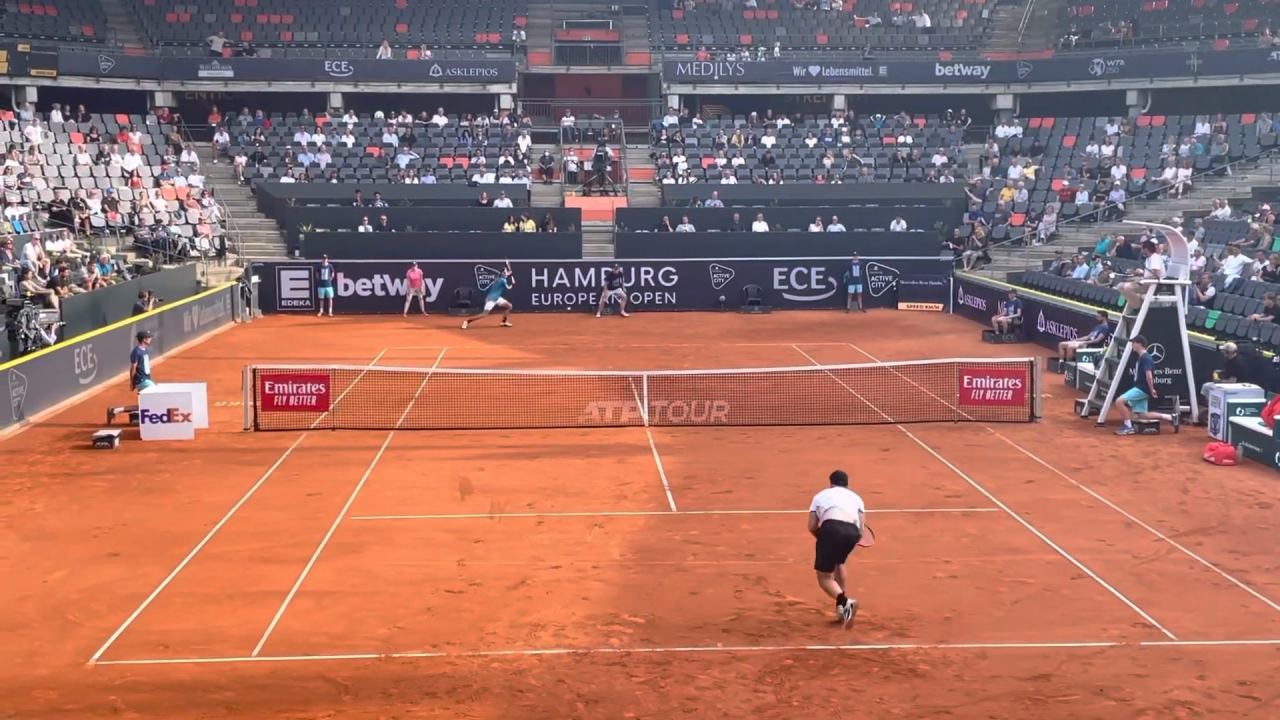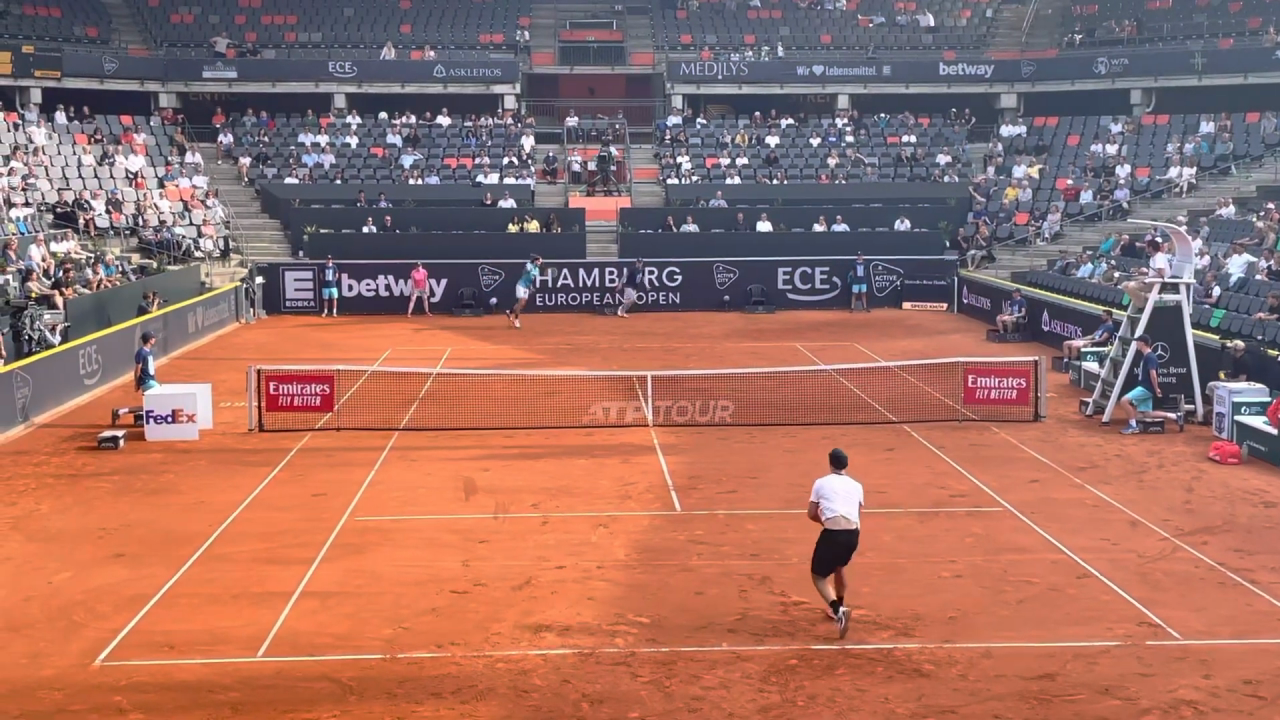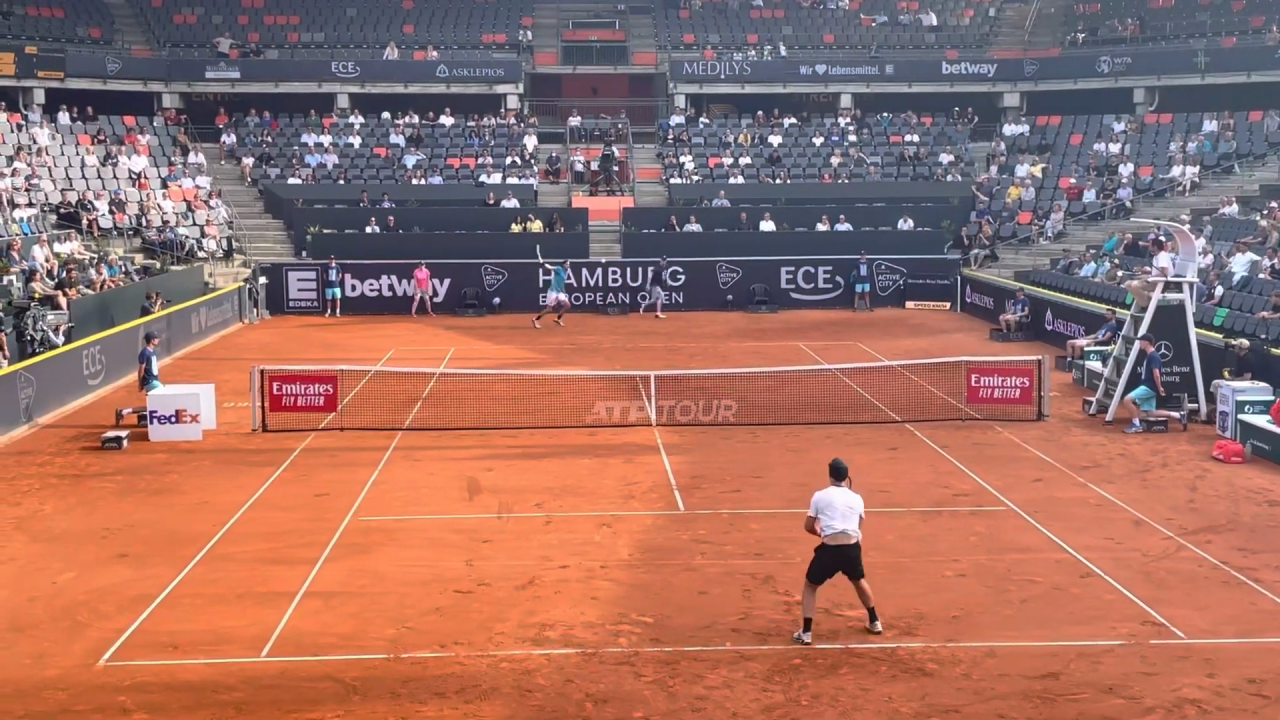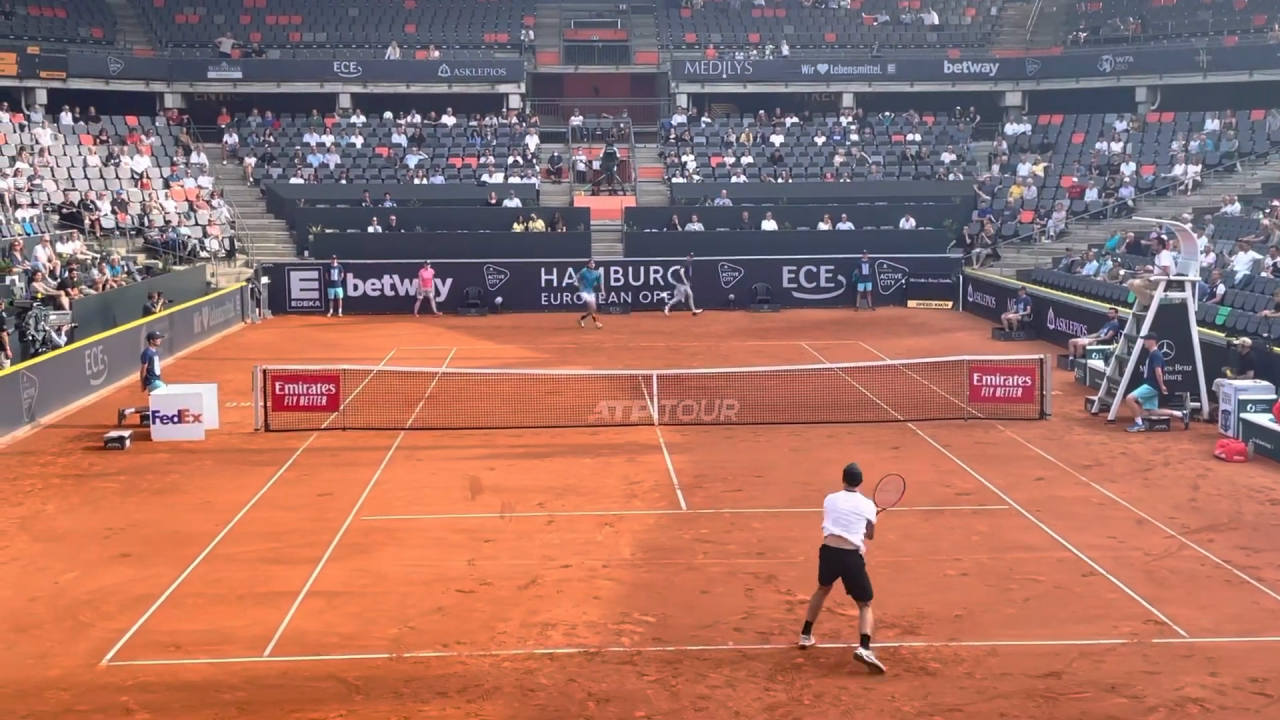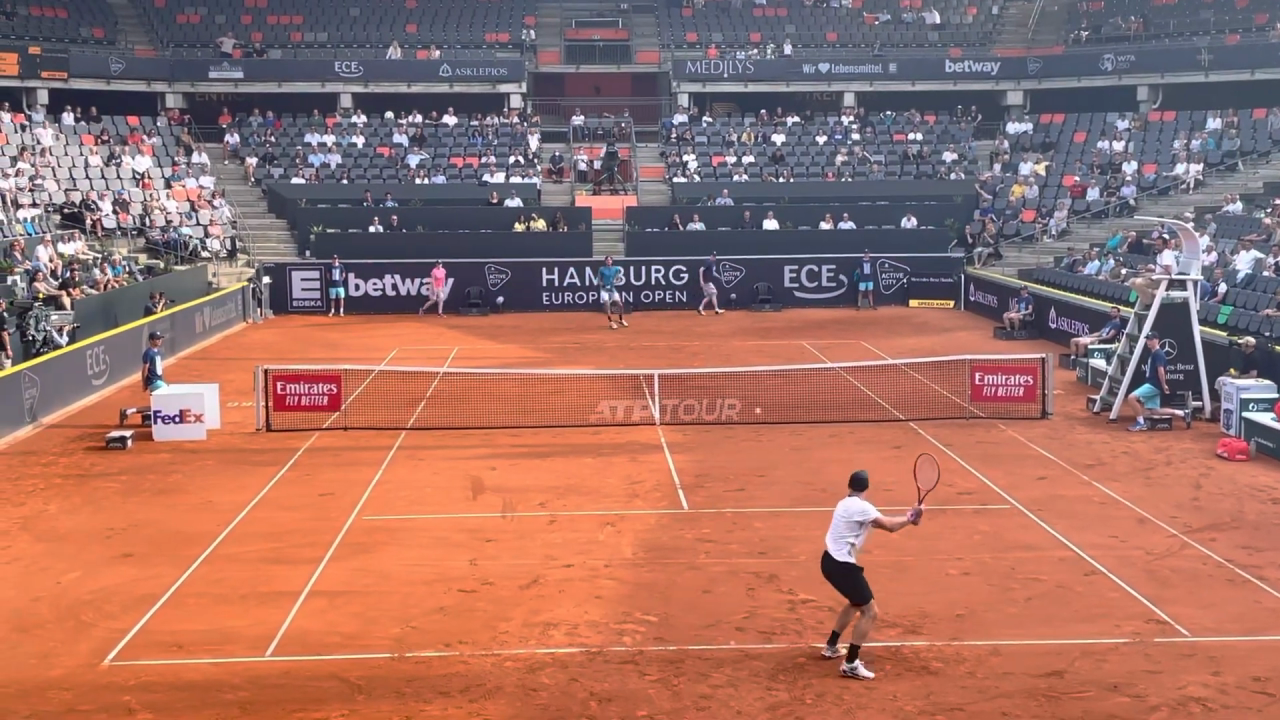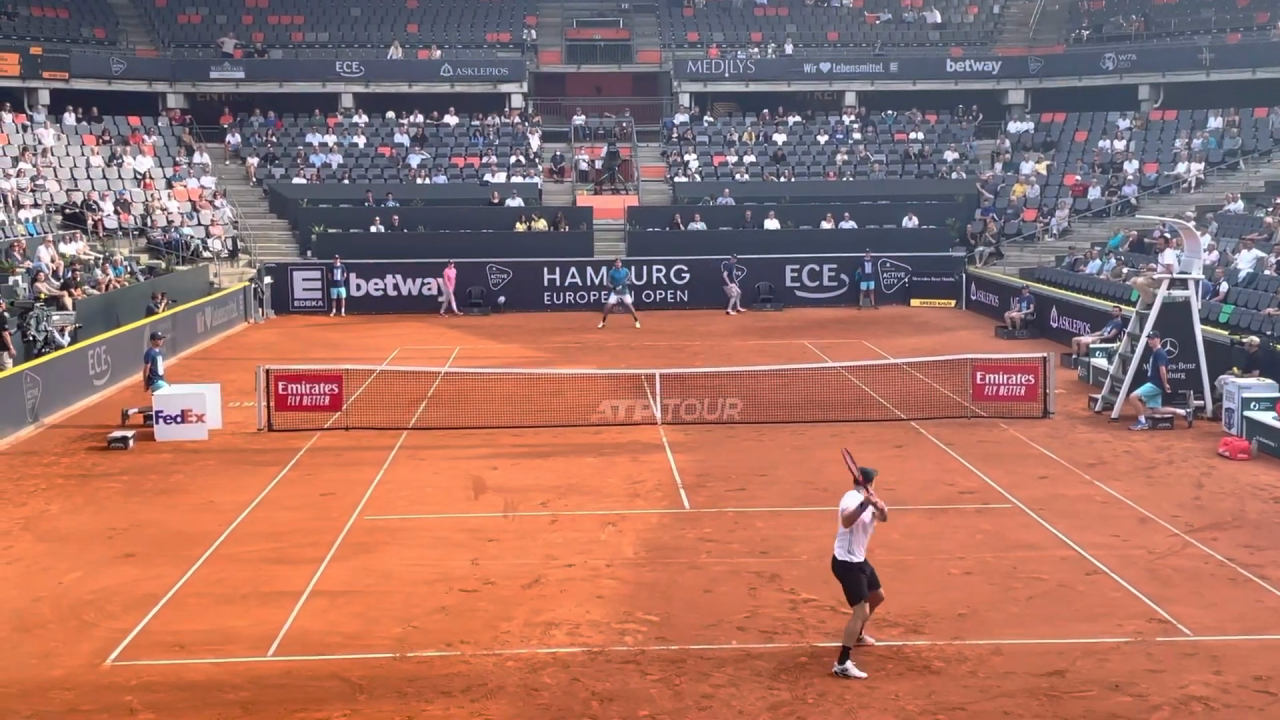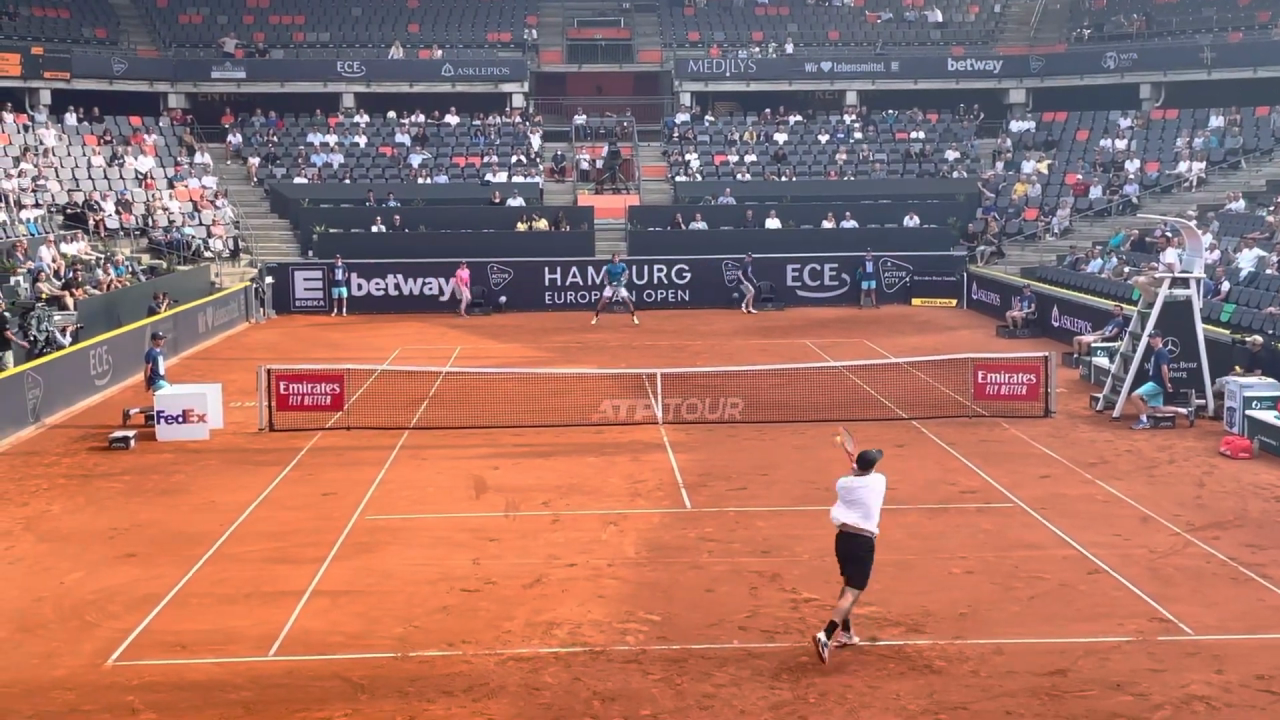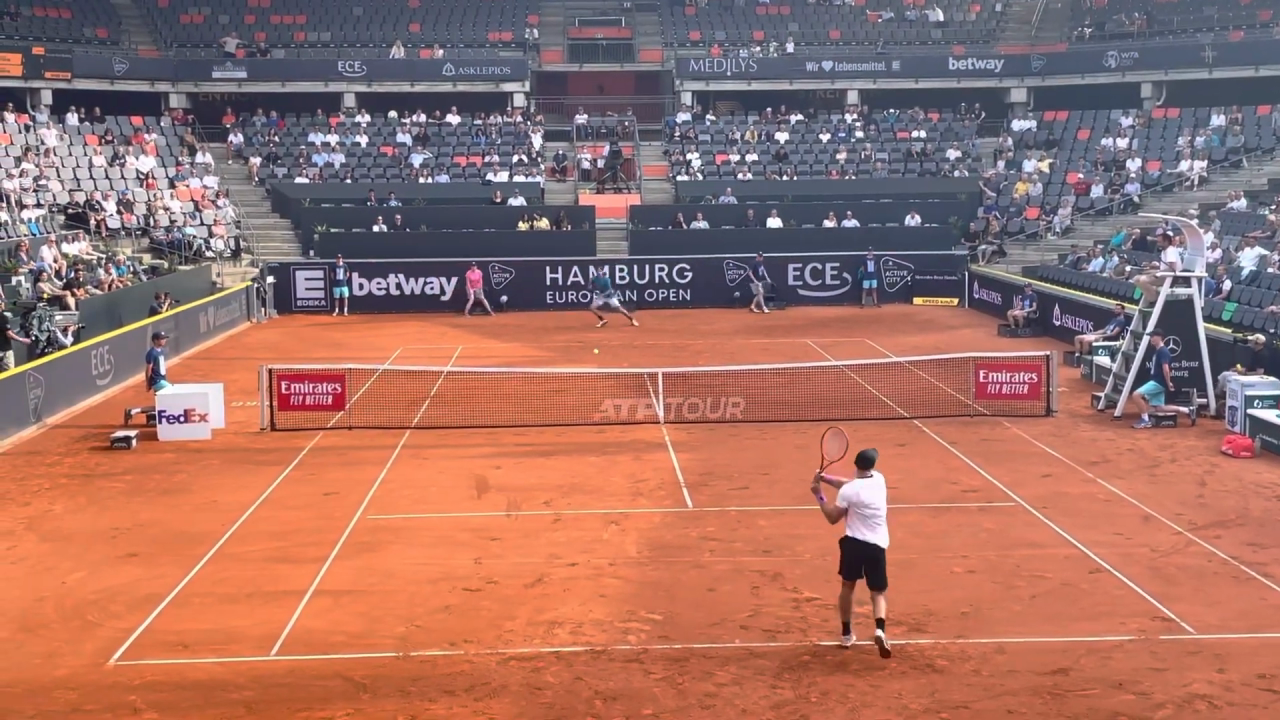
dt=0.3s
person 1, frame 1
left shoulder: (821, 495)
right shoulder: (856, 498)
left elbow: (811, 527)
left wrist: (823, 536)
left hip: (831, 528)
right hip: (852, 530)
left knee: (824, 577)
right knee: (838, 564)
left ankle: (845, 604)
right ankle: (843, 605)
person 1, frame 2
left shoulder: (821, 483)
right shoulder: (857, 486)
left elbow: (811, 514)
left hip: (832, 534)
right hip: (853, 534)
left knee: (819, 577)
right knee: (837, 568)
left ankle: (838, 610)
right ankle: (838, 608)
person 1, frame 3
left shoulder: (819, 496)
right shoulder: (857, 498)
left elbow: (808, 527)
left hip: (829, 550)
right hip: (852, 548)
left knee: (810, 587)
right knee: (859, 581)
left ankle: (806, 632)
right ankle: (874, 622)
person 1, frame 4
left shoulder: (830, 500)
right shoulder: (868, 505)
right elbow: (870, 535)
left hip: (829, 552)
right hip: (852, 556)
left knee: (822, 590)
right knee: (865, 606)
left ankle: (806, 636)
right ankle: (865, 649)
person 1, frame 5
left shoulder: (847, 503)
right shoulder: (860, 506)
left elbow: (884, 522)
right elbow: (889, 526)
left wrist: (906, 516)
right wrist: (912, 516)
left hip: (832, 561)
right hip: (840, 565)
left knee: (858, 602)
right knee: (870, 611)
left ankle: (831, 646)
right ankle: (851, 663)
person 1, frame 6
left shoulder: (865, 499)
right shoulder: (851, 498)
left elbow: (882, 516)
right elbow: (846, 522)
left wrist: (878, 506)
right wrist: (865, 503)
left hip: (858, 560)
right hip: (846, 563)
left knee: (877, 596)
right knee: (861, 612)
left ankle: (857, 635)
right ankle: (842, 664)
person 1, frame 7
left shoulder: (844, 483)
right shoulder: (879, 480)
left hip: (844, 538)
right hip: (863, 542)
left knee: (848, 585)
right knee: (852, 593)
left ankle: (846, 632)
right ankle: (826, 636)
person 1, frame 8
left shoulder: (848, 491)
right shoulder: (879, 479)
left elbow: (833, 518)
left wrist: (819, 495)
right wrist: (826, 478)
left hip: (852, 543)
right hip: (877, 547)
left knee: (847, 586)
right knee: (878, 594)
left ankle: (846, 634)
right ankle: (880, 630)
